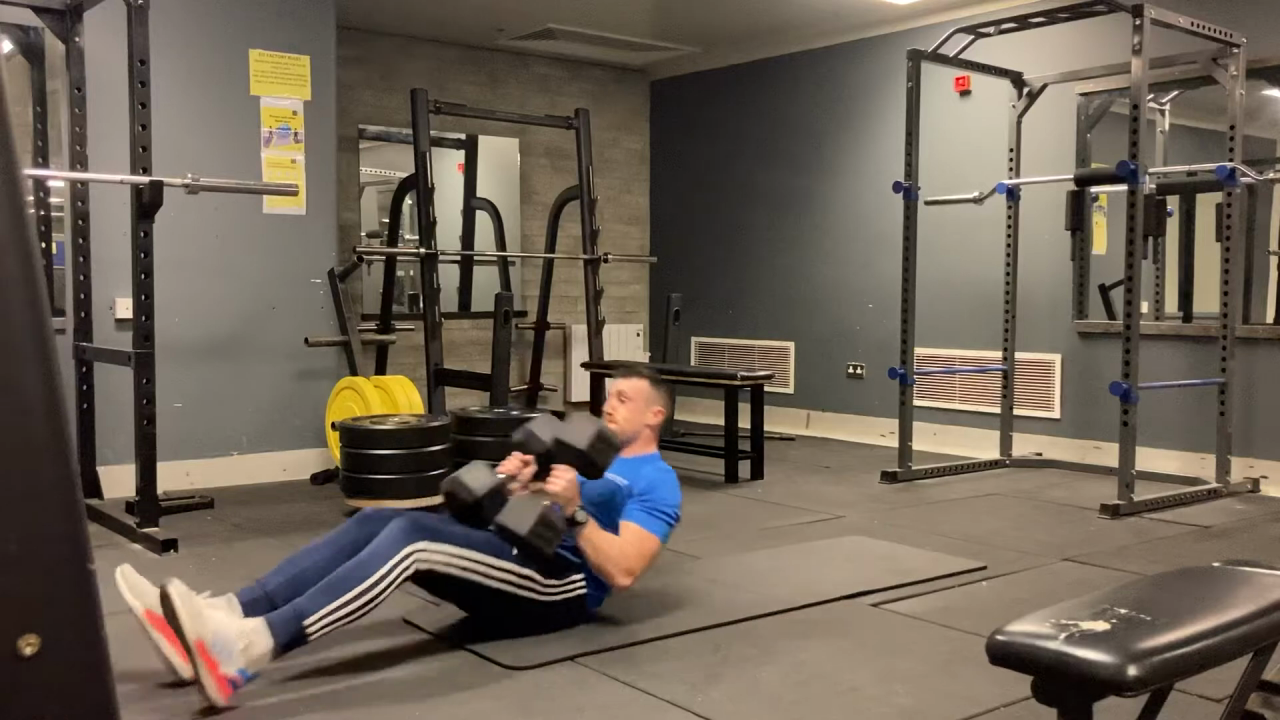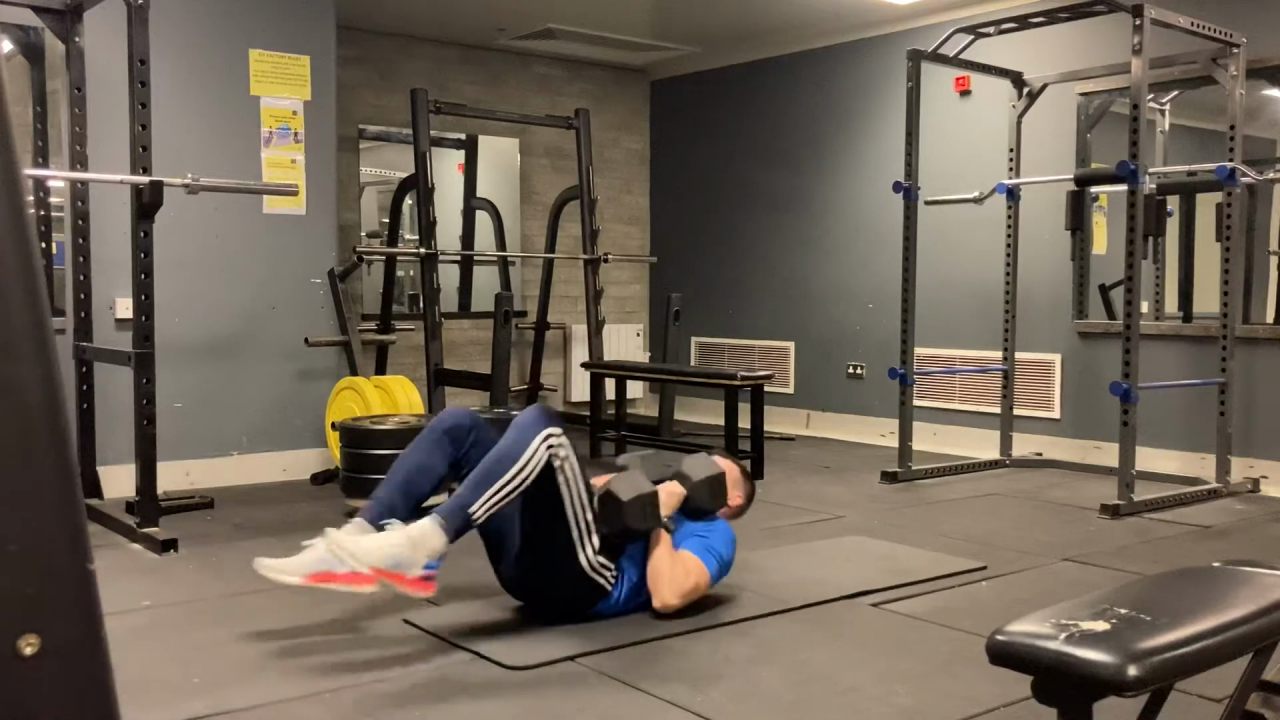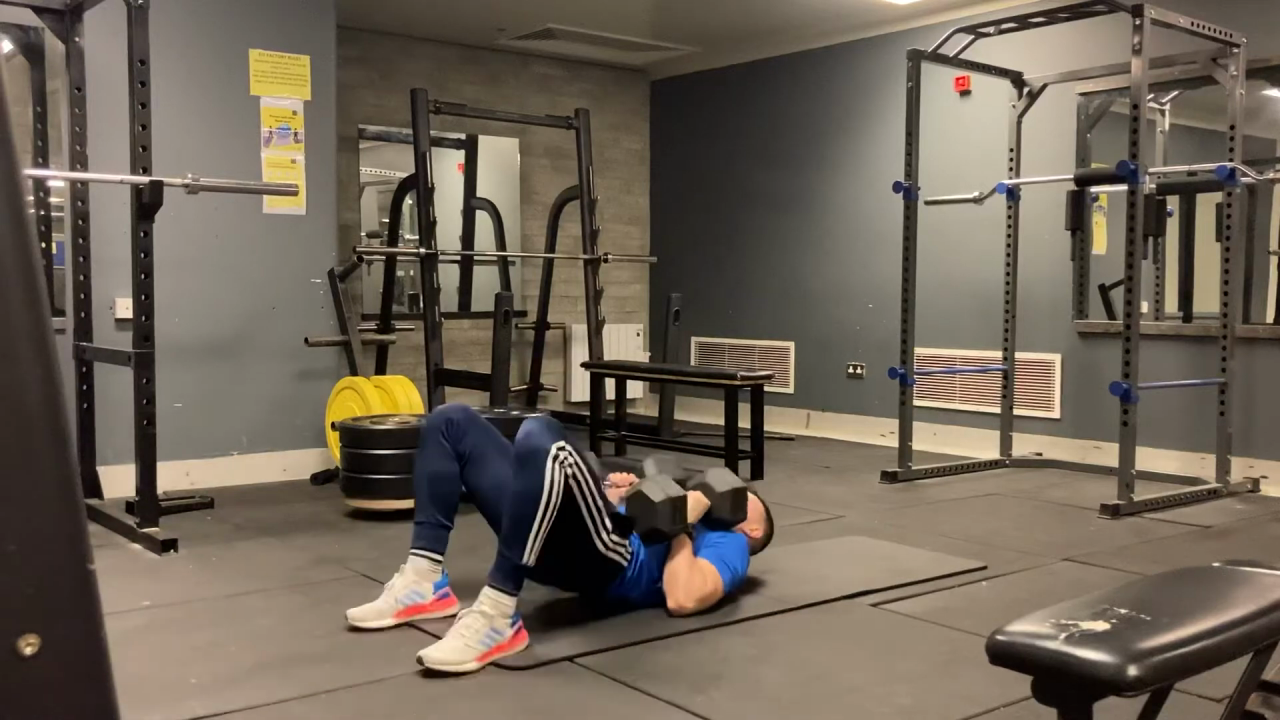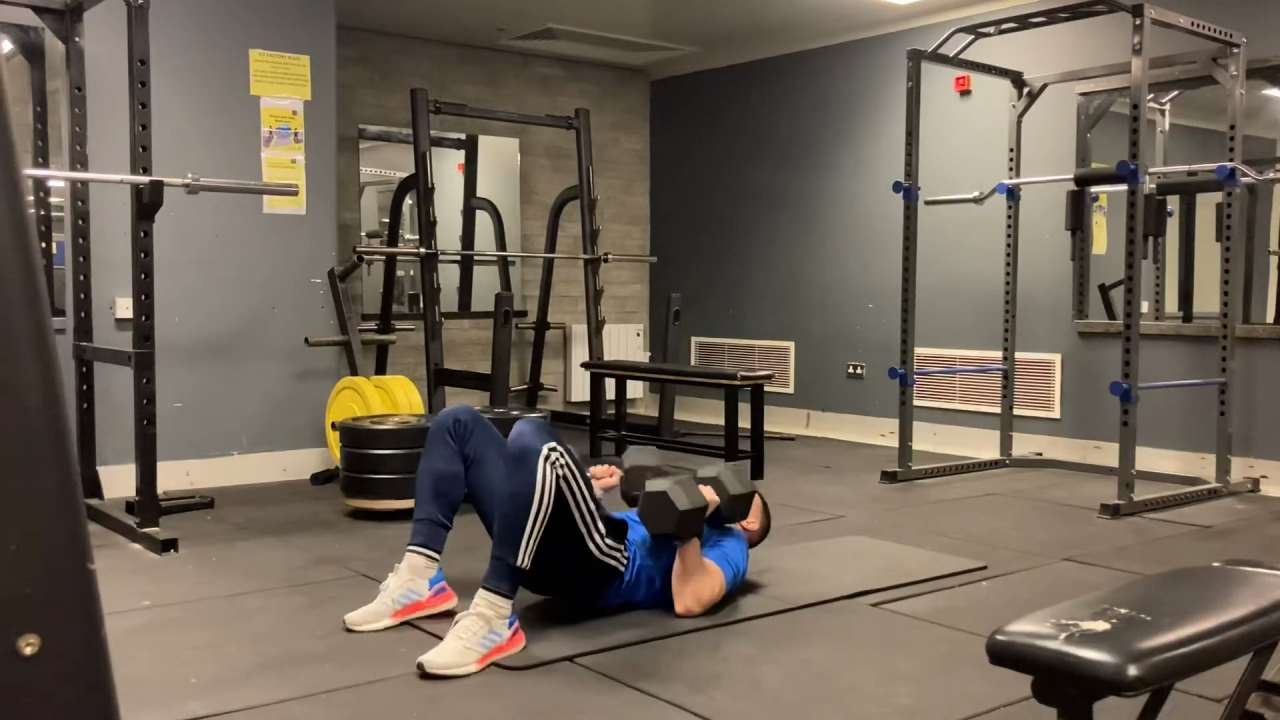
dt=0.4s
person 1, frame 1
left shoulder: (655, 483)
left elbow: (623, 571)
left wrist: (574, 509)
right wrist: (513, 481)
left hip: (561, 586)
right hip: (514, 555)
left knee: (411, 537)
right knee: (371, 521)
left ankle: (243, 652)
right ankle: (228, 618)
person 1, frame 2
left shoulder: (713, 536)
right shoulder: (653, 501)
left elbow: (666, 595)
left wrist: (660, 516)
right wrist: (590, 490)
left hip: (584, 578)
right hip: (533, 562)
left knee: (541, 422)
right knee: (459, 423)
left ankle: (422, 548)
right ankle: (354, 543)
person 1, frame 3
left shoulder: (728, 547)
left elbow: (681, 599)
left wrist: (685, 522)
right wrist: (606, 496)
left hip: (601, 552)
right hip: (553, 542)
left knee: (541, 436)
right knee: (449, 421)
left ankle: (497, 615)
right ankle: (425, 580)
person 1, frame 4
left shoulder: (727, 544)
left elbow: (688, 602)
right wrist: (590, 492)
left hip: (600, 559)
right hip: (548, 547)
left knee: (533, 436)
right knee: (458, 423)
left ankle: (493, 619)
right ankle: (420, 579)
